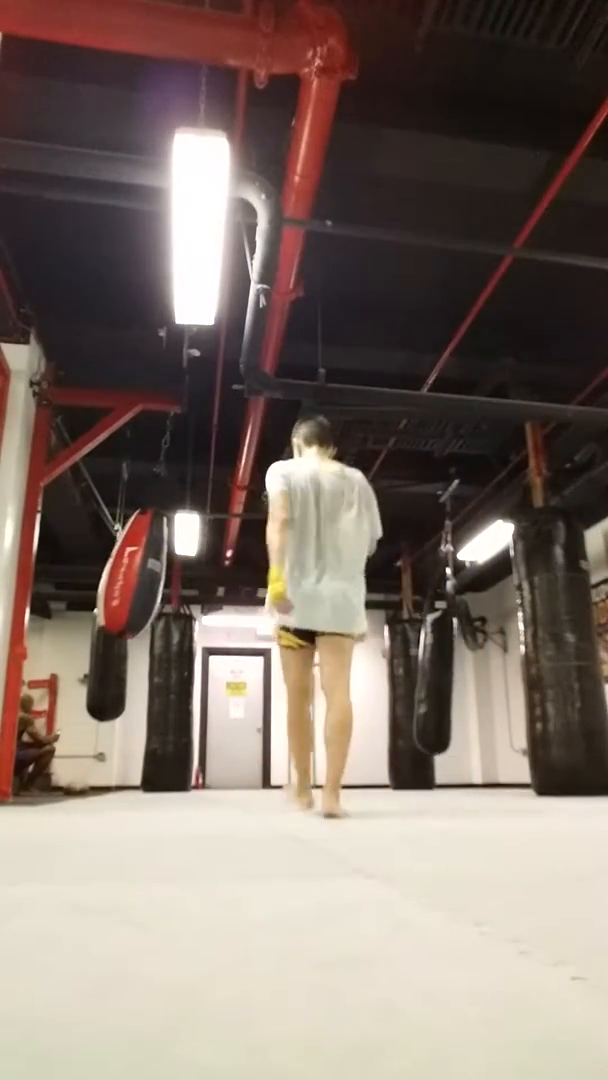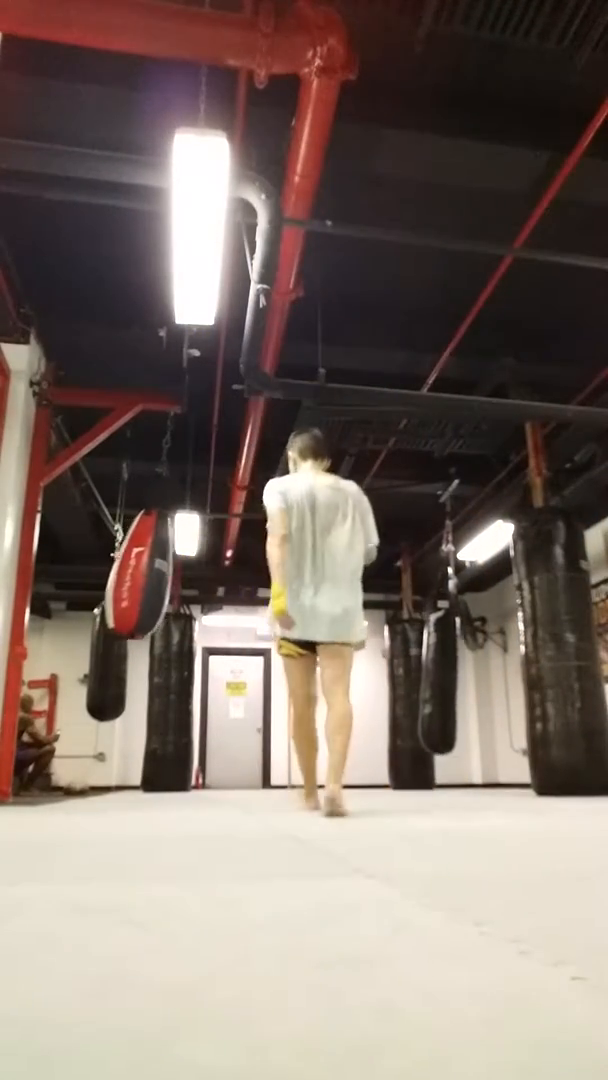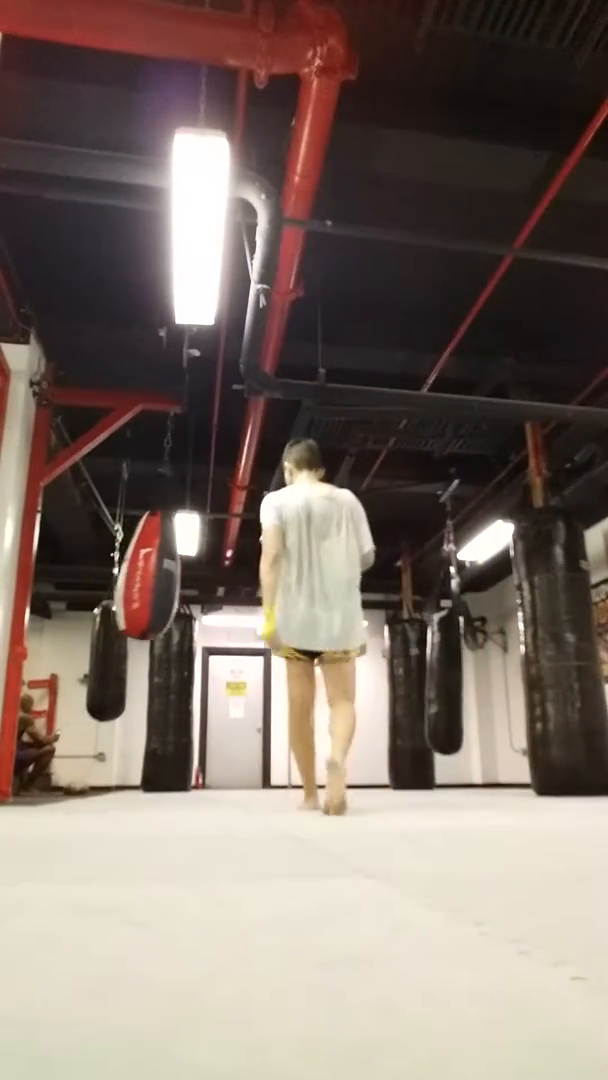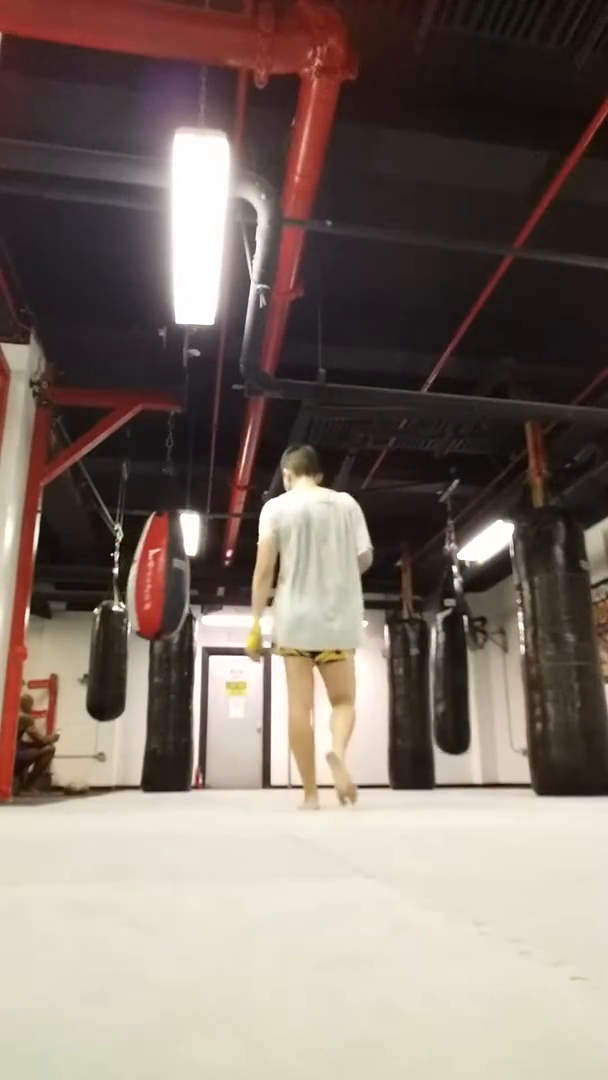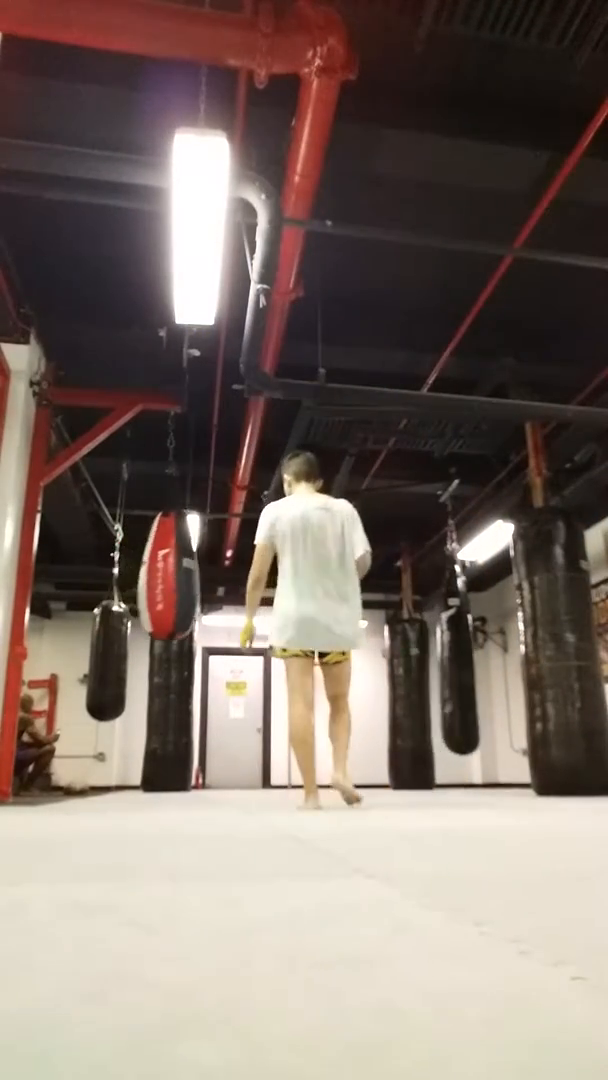
dt=0.1s
person 1, frame 1
left shoulder: (283, 470)
right shoulder: (357, 480)
left elbow: (279, 520)
right elbow: (371, 543)
left wrist: (277, 576)
left hip: (298, 598)
right hip: (343, 598)
left knee: (299, 696)
right knee: (337, 693)
left ankle: (305, 788)
right ankle: (332, 793)
person 1, frame 2
left shoulder: (280, 486)
right shoulder: (353, 492)
left elbow: (277, 537)
right elbow: (369, 553)
left wrist: (277, 593)
left hip: (297, 608)
right hip: (341, 608)
left knee: (302, 703)
right knee: (338, 697)
left ankle: (310, 791)
right ankle: (334, 778)
person 1, frame 3
left shoulder: (277, 500)
right shoulder: (348, 500)
left elbow: (270, 557)
right elbow: (367, 558)
left wrist: (269, 614)
left hip: (294, 619)
right hip: (341, 618)
left knee: (300, 707)
right knee: (342, 701)
left ankle: (310, 793)
right ankle: (337, 760)
person 1, frame 4
left shoulder: (277, 507)
right shoulder: (346, 503)
left elbow: (264, 570)
right elbow: (365, 558)
left wrist: (254, 623)
left hip: (295, 618)
right hip: (338, 618)
left knee: (300, 703)
right knee: (343, 700)
left ankle: (310, 793)
right ankle: (338, 755)
person 1, frame 5
left shoulder: (275, 511)
right shoulder: (344, 509)
left elbow: (258, 574)
right elbow: (364, 562)
left wrist: (249, 619)
left hip: (295, 620)
right hip: (338, 620)
left knee: (300, 704)
right knee: (339, 700)
left ankle: (311, 793)
right ankle: (341, 768)
